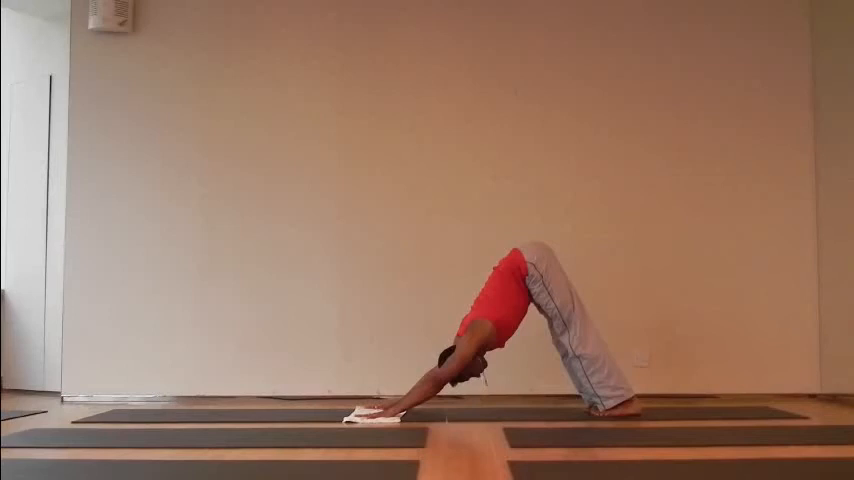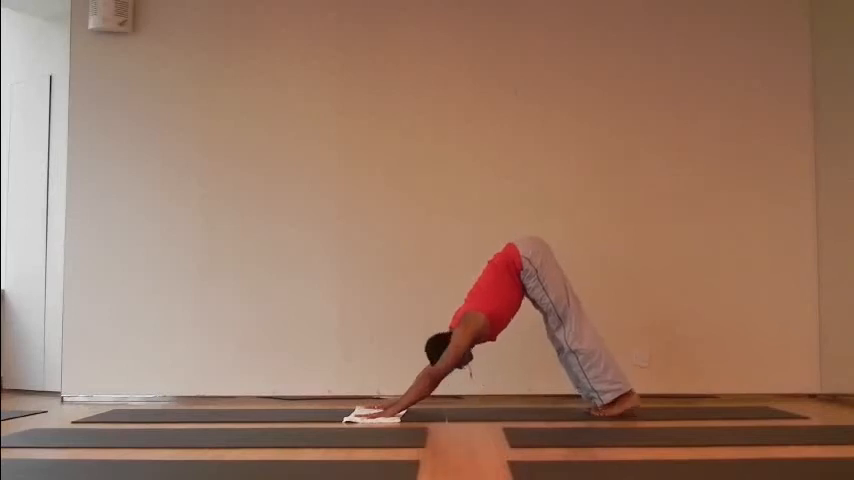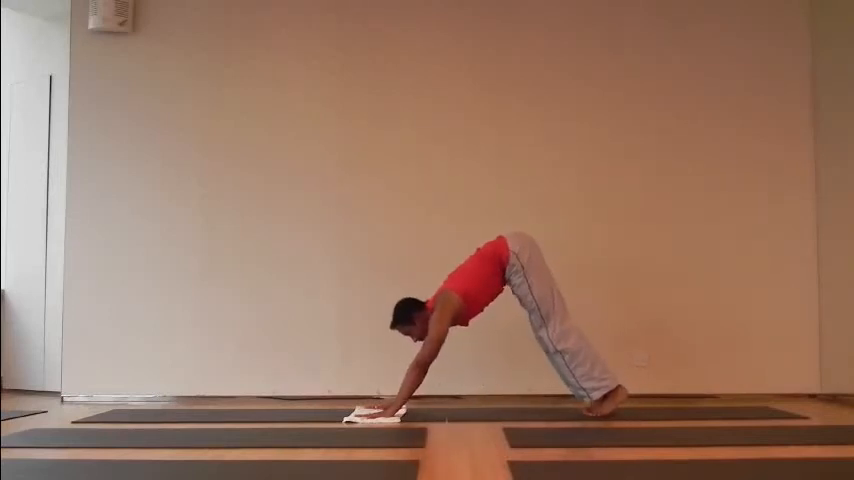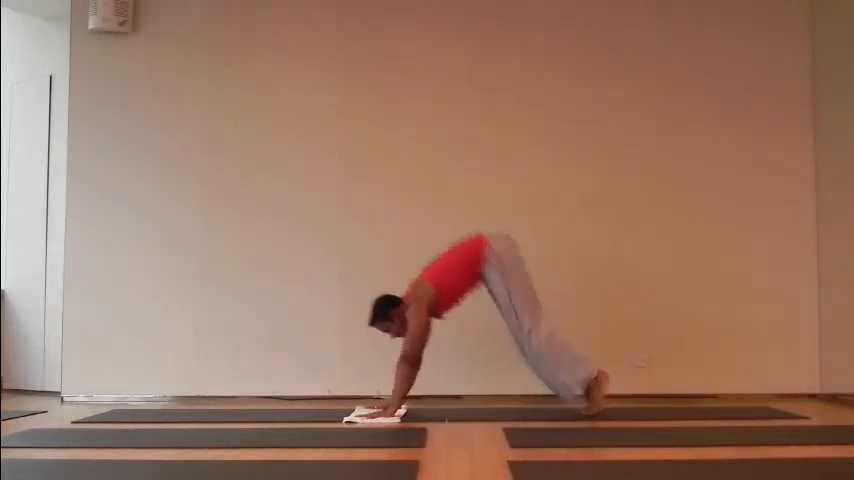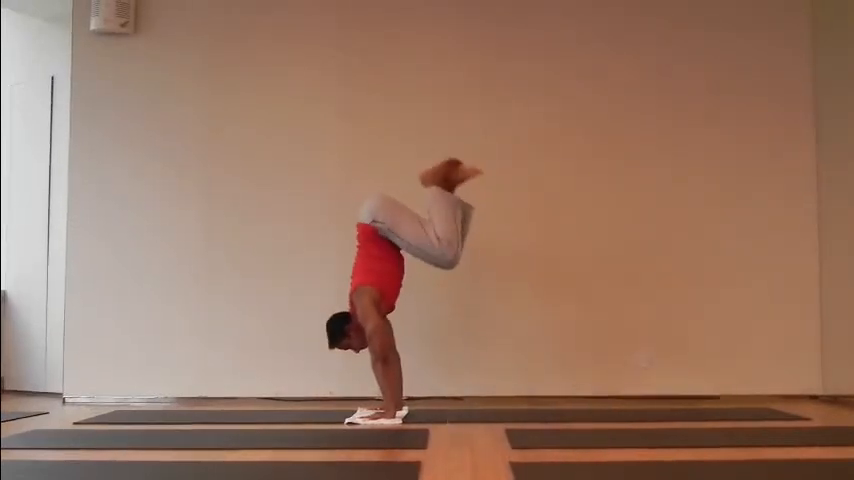
dt=1s
person 1, frame 1
left shoulder: (471, 342)
right shoulder: (470, 340)
left elbow: (437, 379)
right elbow: (437, 376)
left wrist: (396, 408)
right wrist: (399, 402)
left hip: (532, 265)
right hip: (529, 265)
left knee: (575, 335)
right knee: (568, 336)
left ankle: (620, 399)
right ankle: (607, 398)
person 1, frame 2
left shoulder: (465, 332)
right shoulder: (461, 332)
left elbow: (433, 375)
right elbow: (433, 372)
left wrist: (397, 407)
right wrist: (400, 401)
left hip: (526, 259)
right hip: (523, 261)
left knee: (571, 331)
right knee: (564, 333)
left ankle: (619, 394)
right ankle: (607, 395)
person 1, frame 3
left shoulder: (441, 312)
right shoulder: (438, 312)
left elbow: (421, 364)
right elbow: (421, 364)
left wrist: (396, 405)
right wrist: (396, 401)
left hip: (513, 253)
right hip: (510, 255)
left knee: (554, 330)
right knee: (548, 330)
left ankle: (608, 390)
right ankle: (600, 390)
person 1, frame 4
left shoulder: (416, 305)
right shoulder: (418, 299)
left elbow: (408, 359)
right elbow: (411, 359)
left wrist: (393, 405)
right wrist: (395, 401)
left hip: (491, 253)
right hip: (489, 252)
left knee: (529, 334)
right knee: (527, 336)
left ankle: (588, 380)
right ankle: (585, 382)
person 1, frame 5
left shoulder: (365, 308)
left elbow: (382, 359)
left wrist: (391, 408)
right wrist: (395, 404)
right hip: (380, 221)
left ankle: (437, 184)
right ankle: (442, 185)
